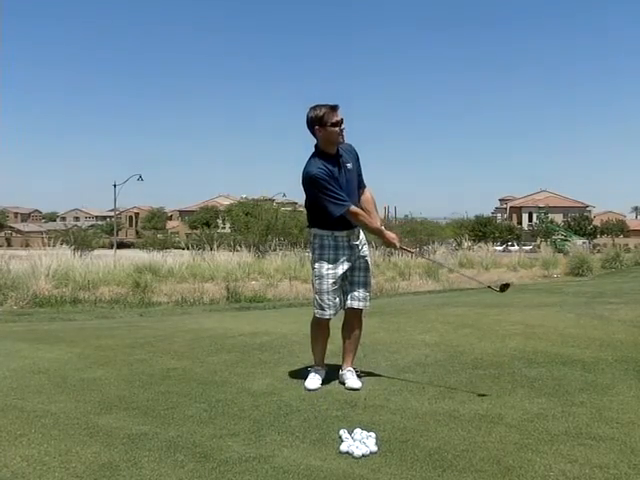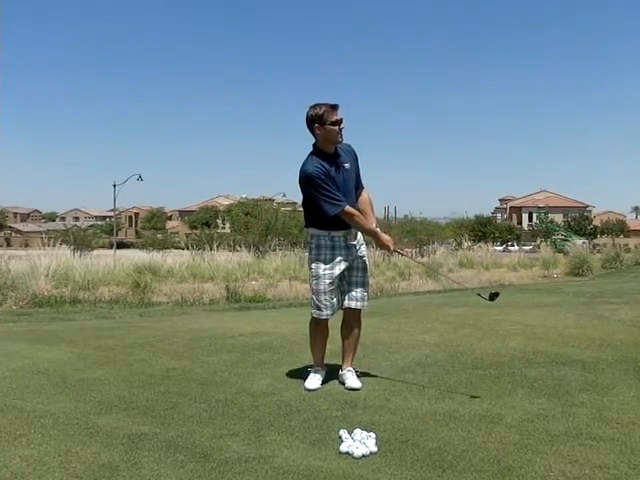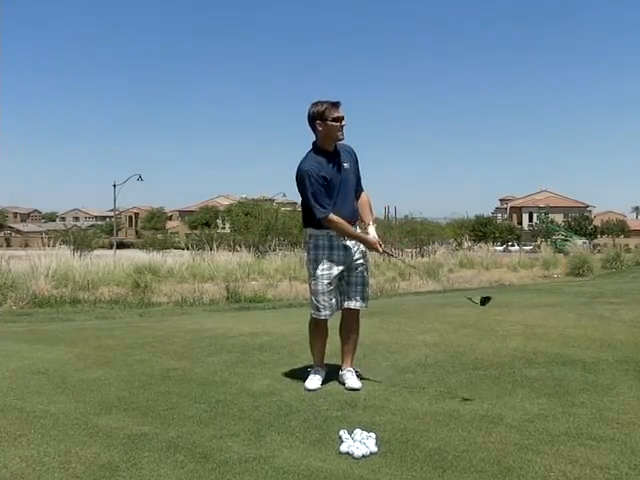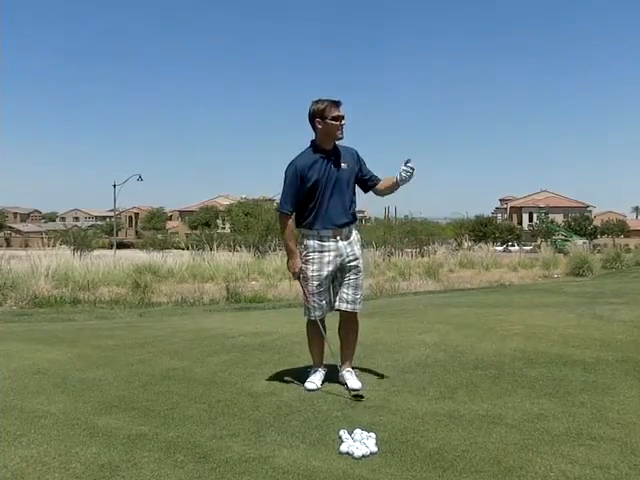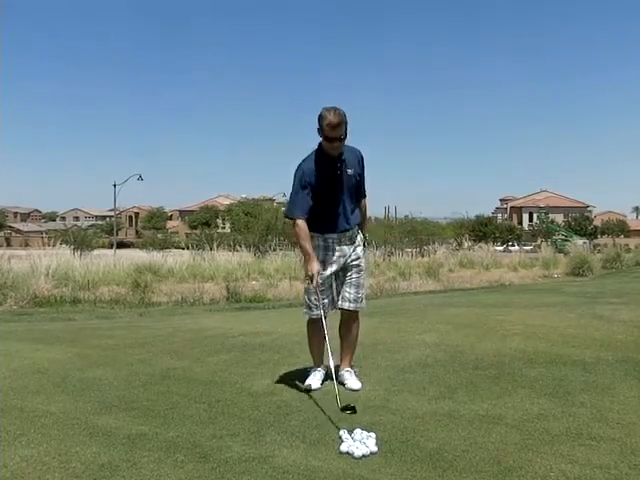
dt=0.5s
person 1, frame 1
left shoulder: (349, 152)
right shoulder: (314, 172)
left elbow: (363, 192)
right elbow: (350, 211)
left wrist: (380, 226)
right wrist: (382, 234)
left hip: (356, 238)
right hip: (328, 242)
left knee: (356, 308)
right knee: (323, 311)
left ankle: (347, 368)
right ankle: (318, 368)
person 1, frame 2
left shoulder: (348, 152)
right shoulder: (312, 170)
left elbow: (360, 193)
right elbow: (345, 211)
left wrist: (375, 228)
right wrist: (377, 236)
left hip: (354, 238)
right hip: (325, 242)
left knee: (354, 309)
right knee: (321, 312)
left ankle: (347, 368)
right ankle: (317, 368)
person 1, frame 3
left shoulder: (348, 153)
right shoulder: (308, 168)
right elbow: (326, 217)
left wrist: (370, 227)
right wrist: (363, 238)
left hip: (354, 242)
right hip: (324, 244)
left knee: (352, 309)
right knee: (320, 312)
left ankle: (347, 368)
right ankle: (317, 368)
person 1, frame 4
left shoulder: (351, 156)
right shoulder: (300, 165)
left elbow: (375, 186)
right elbow: (286, 214)
left wrist: (398, 180)
right wrist: (293, 255)
left hip: (349, 241)
right hip: (317, 244)
left knee: (350, 311)
right knee: (316, 314)
left ankle: (347, 368)
right ankle: (317, 368)
person 1, frame 5
left shoulder: (356, 157)
right shoulder: (307, 168)
right elbow: (299, 218)
left wrist: (364, 234)
right wrist: (310, 258)
left hip: (352, 243)
right hip: (321, 245)
left knee: (351, 310)
right knee: (316, 313)
left ankle: (346, 368)
right ankle: (318, 368)
